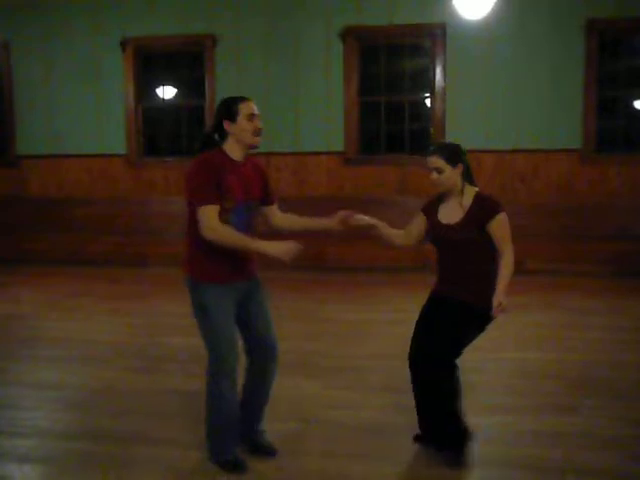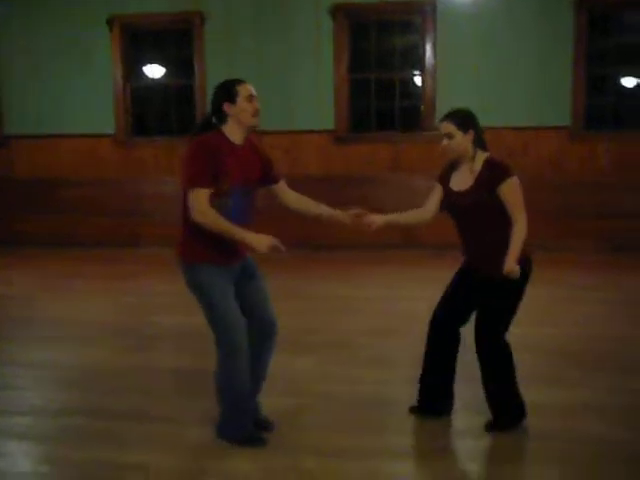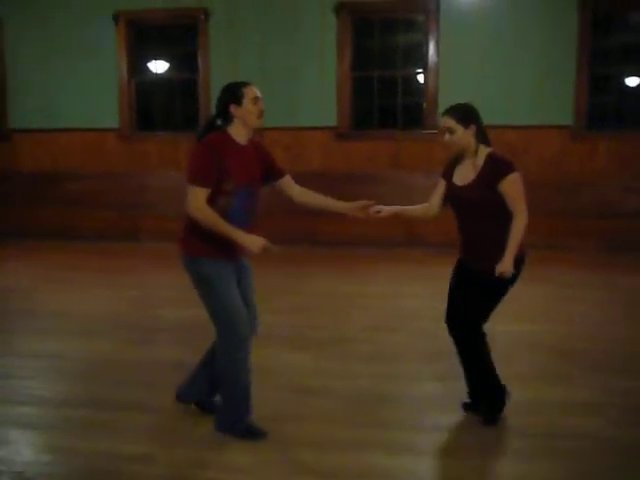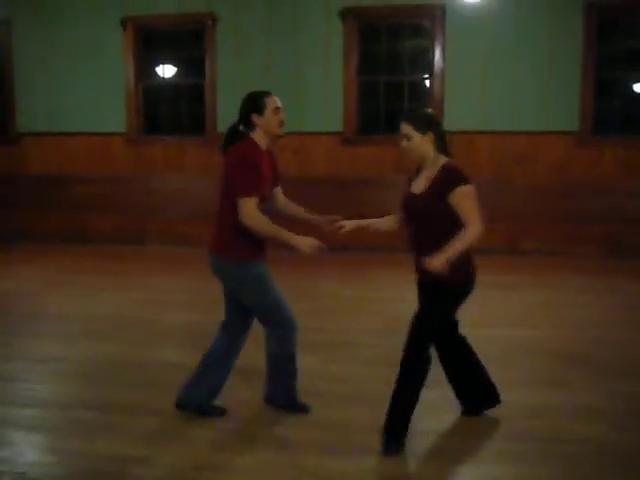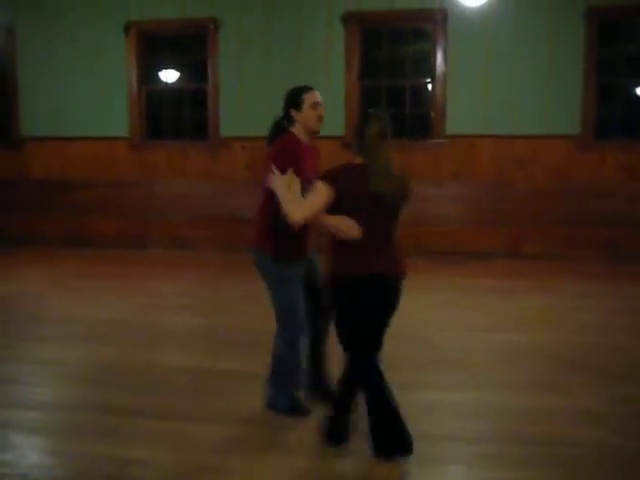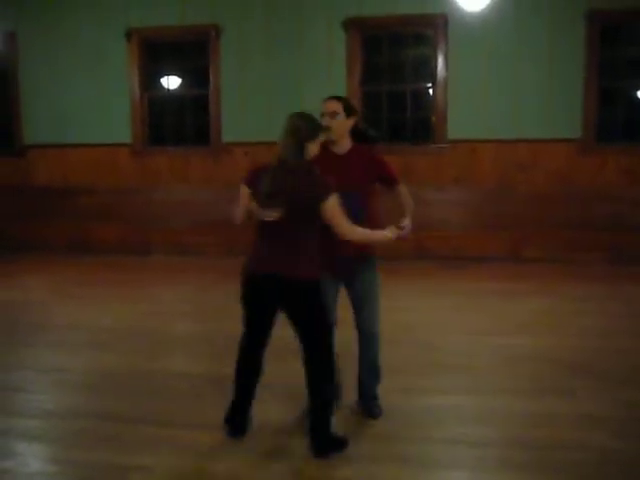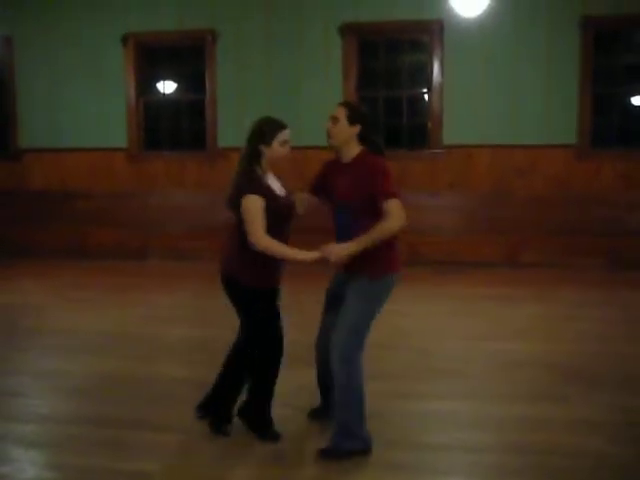
dt=0.4s
person 1, frame 1
left shoulder: (255, 170)
right shoulder: (206, 166)
left elbow: (276, 217)
right elbow: (210, 229)
left wrist: (325, 223)
right wrist: (267, 248)
left hip: (246, 279)
right hip: (210, 283)
left knee: (266, 352)
right knee: (224, 364)
left ankle: (249, 431)
right ankle: (221, 446)
person 1, frame 2
left shoulder: (253, 153)
right shoulder: (204, 148)
left elbow: (289, 197)
right elbow: (197, 210)
left wrist: (337, 215)
right wrist: (250, 237)
left hip: (239, 258)
right hip: (203, 262)
left knee: (264, 327)
right knee: (233, 341)
left ankle: (249, 407)
right ankle: (233, 424)
person 1, frame 3
left shoulder: (258, 152)
right shoulder: (211, 148)
left elbow: (298, 193)
right elbow: (195, 207)
left wrist: (347, 208)
right wrist: (243, 238)
left hip: (232, 255)
right hip: (206, 255)
left knee: (242, 328)
right knee: (238, 332)
left ankle: (197, 391)
right ankle: (233, 418)
person 1, frame 4
left shoulder: (262, 155)
right shoulder: (247, 157)
left elbow: (280, 202)
right elbow: (249, 217)
left wrist: (318, 220)
right wrist: (295, 240)
left hip: (237, 256)
right hip: (240, 259)
left knee: (235, 328)
right knee: (283, 324)
left ankle: (196, 396)
right ankle: (282, 394)
person 1, frame 5
left shoulder: (309, 149)
right shoulder: (284, 149)
right wrist: (332, 224)
left hip: (298, 249)
right hip: (275, 252)
left knee: (321, 309)
right knee: (292, 324)
left ankle: (314, 379)
right ankle: (282, 396)
person 1, frame 6
left shoulder: (369, 159)
right shoulder: (313, 160)
left elbow: (400, 190)
left wrist: (407, 218)
left hip: (362, 257)
right hip: (324, 256)
left knee: (369, 326)
left ankle: (368, 394)
person 1, frame 7
left shoulder: (373, 168)
right shoulder: (332, 169)
left elbow: (397, 220)
right elbow: (303, 202)
left wrist: (353, 246)
left hip: (374, 273)
right hip: (349, 270)
left knee: (344, 349)
right knee: (326, 342)
left ankle: (352, 437)
right ankle: (332, 404)
person 2, frame 1
left shoulder: (486, 206)
right shoulder: (434, 205)
left elbow: (506, 252)
right elbow: (406, 238)
left wrist: (499, 292)
right wrist: (374, 224)
left hip: (476, 300)
right hip: (443, 294)
left knee: (439, 359)
right knee: (419, 357)
left ankle: (455, 438)
right ankle: (441, 430)
person 2, frame 2
left shoulder: (497, 171)
right shoulder: (449, 173)
left elbow: (520, 218)
right elbow: (425, 213)
left wrist: (513, 259)
right wrist: (385, 219)
left hip: (507, 268)
right hip: (476, 266)
left knee: (489, 335)
right knee: (443, 321)
left ankle: (509, 412)
right ankle: (435, 401)
person 2, frame 3
left shoulder: (499, 166)
right shoulder: (453, 167)
left elbow: (520, 214)
right elbow: (431, 208)
left wrist: (509, 257)
right wrist: (394, 210)
left hip: (498, 262)
right hip: (469, 260)
left knee: (463, 323)
right knee: (460, 323)
left ankle: (490, 397)
right ankle: (484, 397)
person 2, frame 4
left shoulder: (452, 176)
right shoulder: (419, 175)
left elbow: (475, 226)
right elbow: (400, 221)
left wrist: (445, 257)
right wrist: (358, 224)
left hip: (451, 277)
right hip: (432, 276)
left knee: (417, 344)
right knee: (444, 335)
left ankle: (395, 430)
right ankle: (480, 396)
person 2, frame 5
left shoulder: (338, 176)
right shoulder: (397, 182)
left elbow: (298, 217)
left wrist: (279, 187)
left hip: (348, 279)
right hip: (388, 279)
left knee: (361, 355)
right knee: (367, 349)
left ankle: (393, 437)
right ankle: (338, 422)
person 2, frame 6
left shoulder: (258, 176)
right shoulder: (315, 184)
left elbow: (238, 217)
right elbow: (345, 230)
right wrist: (384, 234)
left hip: (257, 275)
right hip: (298, 280)
left knee: (253, 342)
right knee: (319, 352)
left ankle: (237, 419)
right ankle: (321, 436)
person 2, frame 7
left shoulder: (270, 179)
right shoulder: (251, 184)
right elbow: (258, 239)
right wrist: (305, 256)
left hip: (261, 277)
right hip: (249, 278)
left knee: (251, 340)
right knee: (270, 346)
left ankle: (215, 406)
right ankle: (257, 416)
